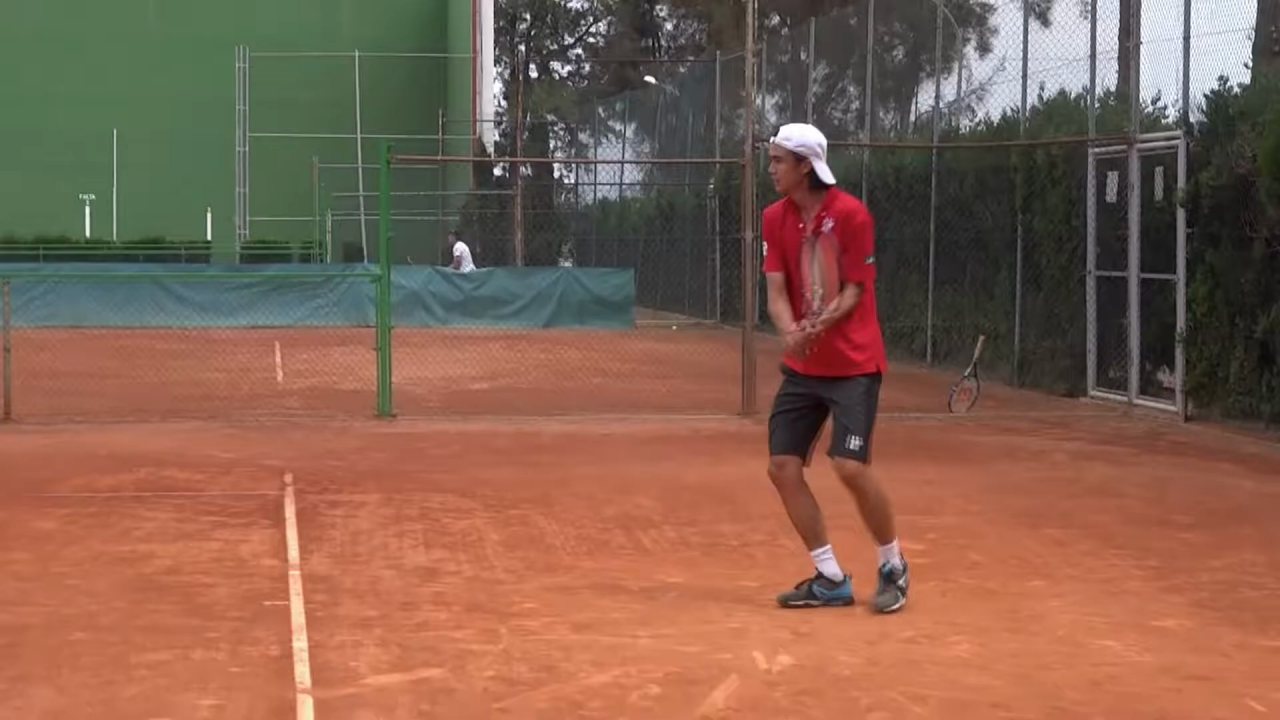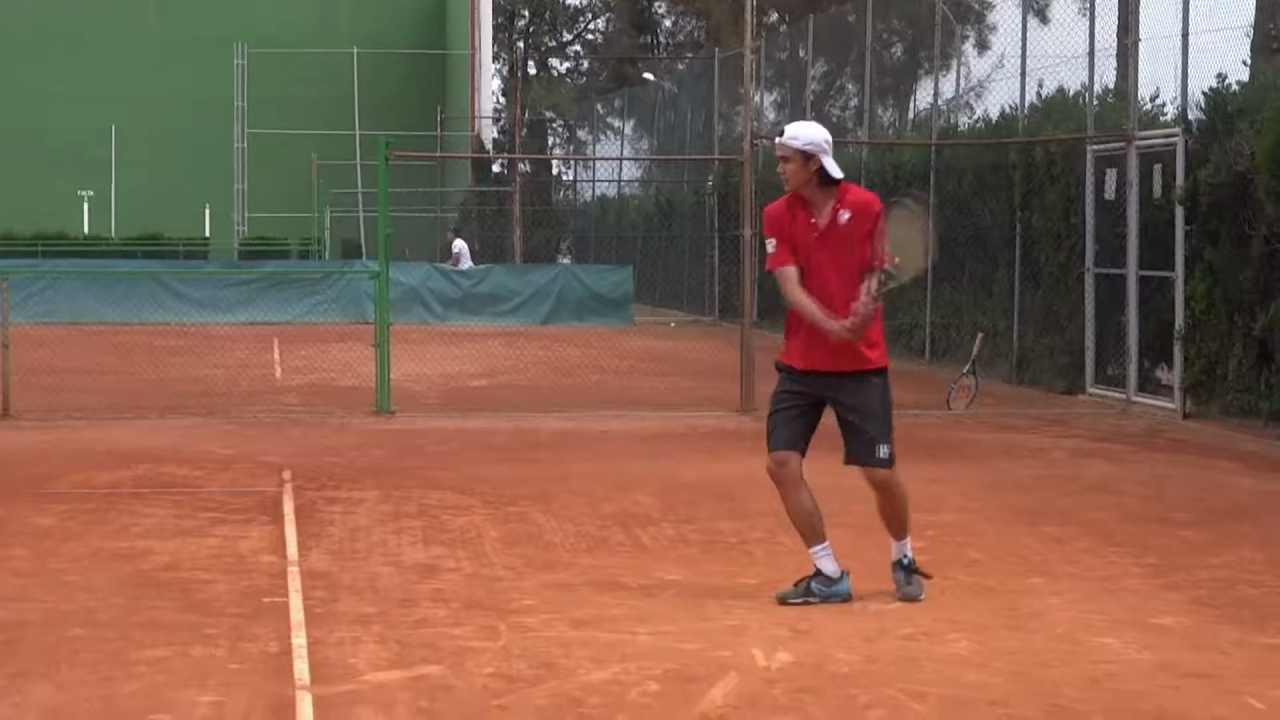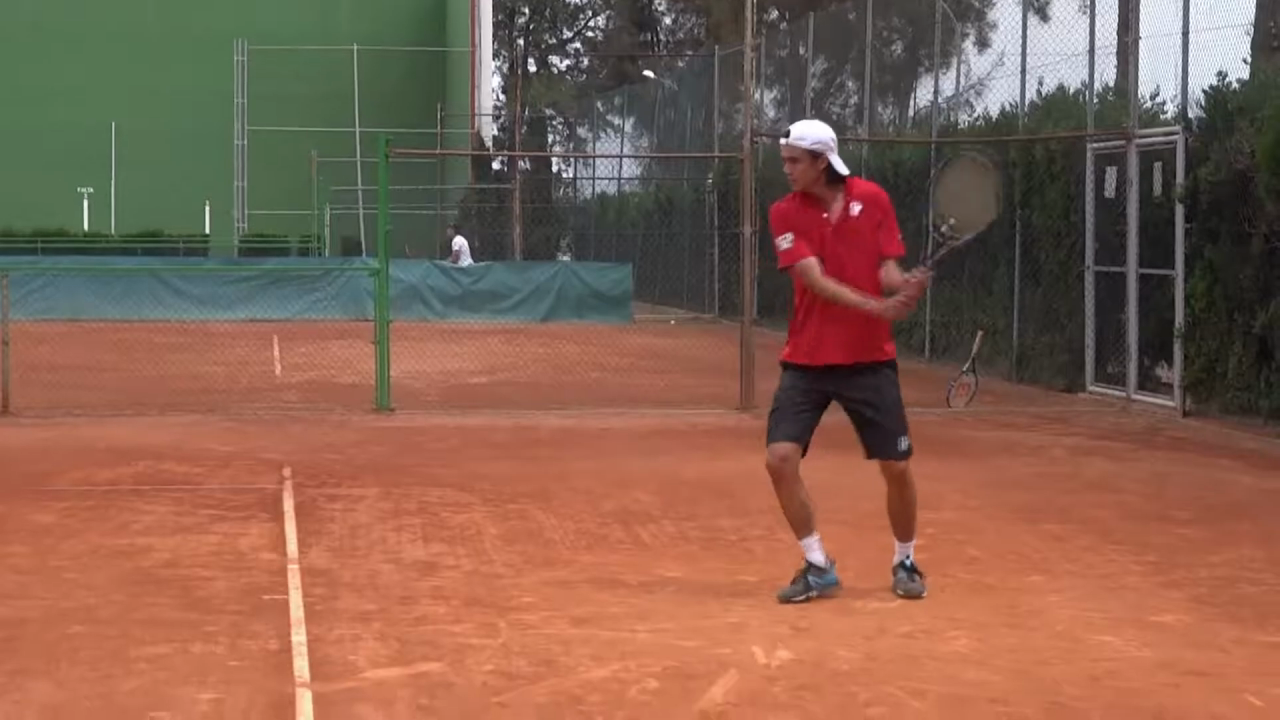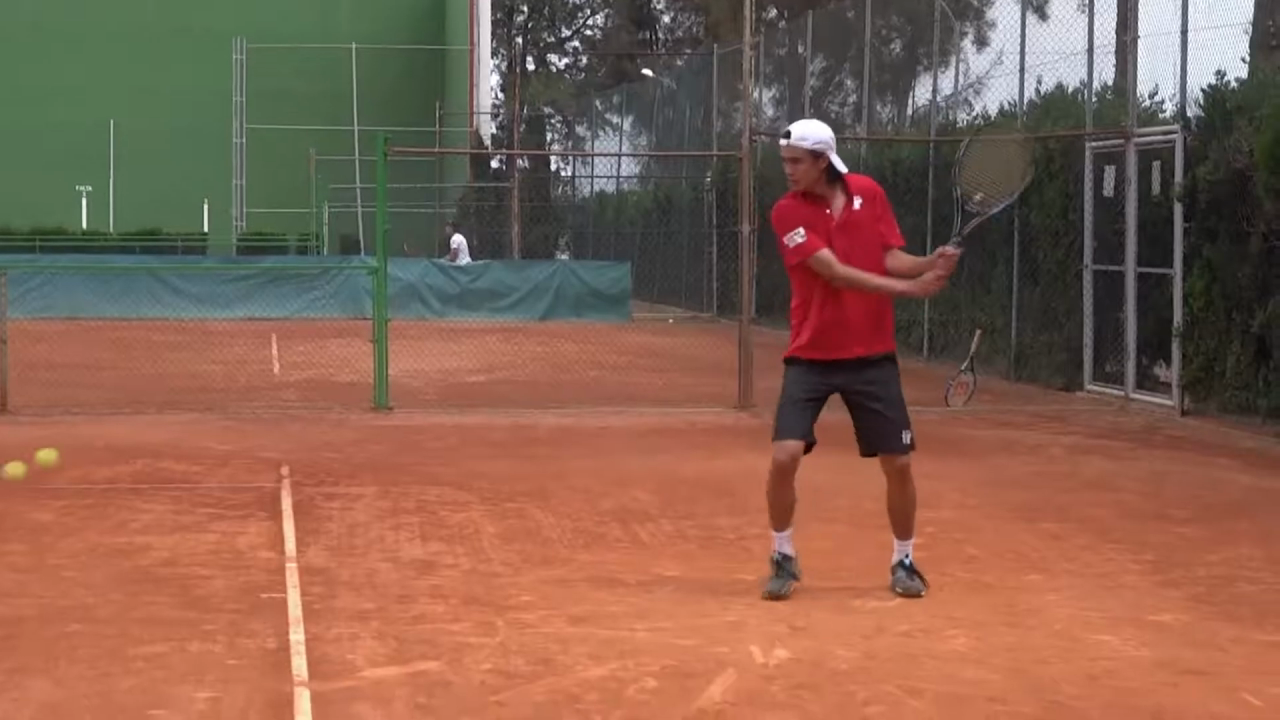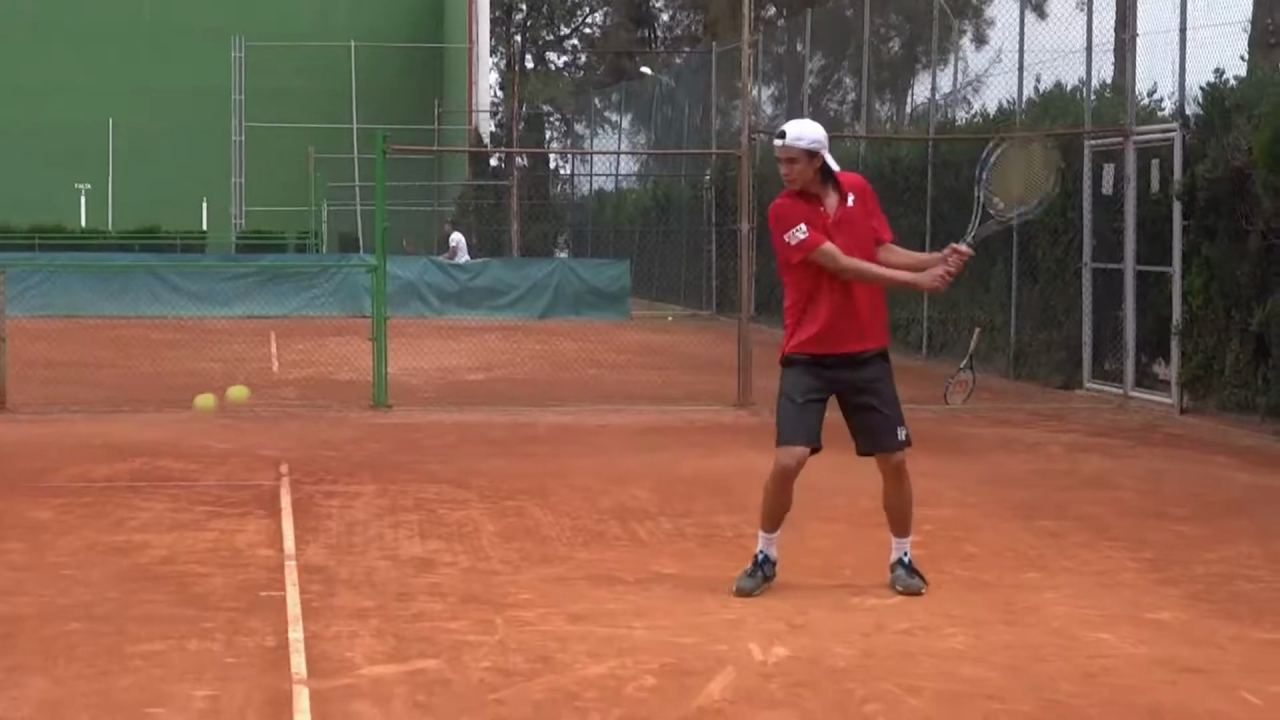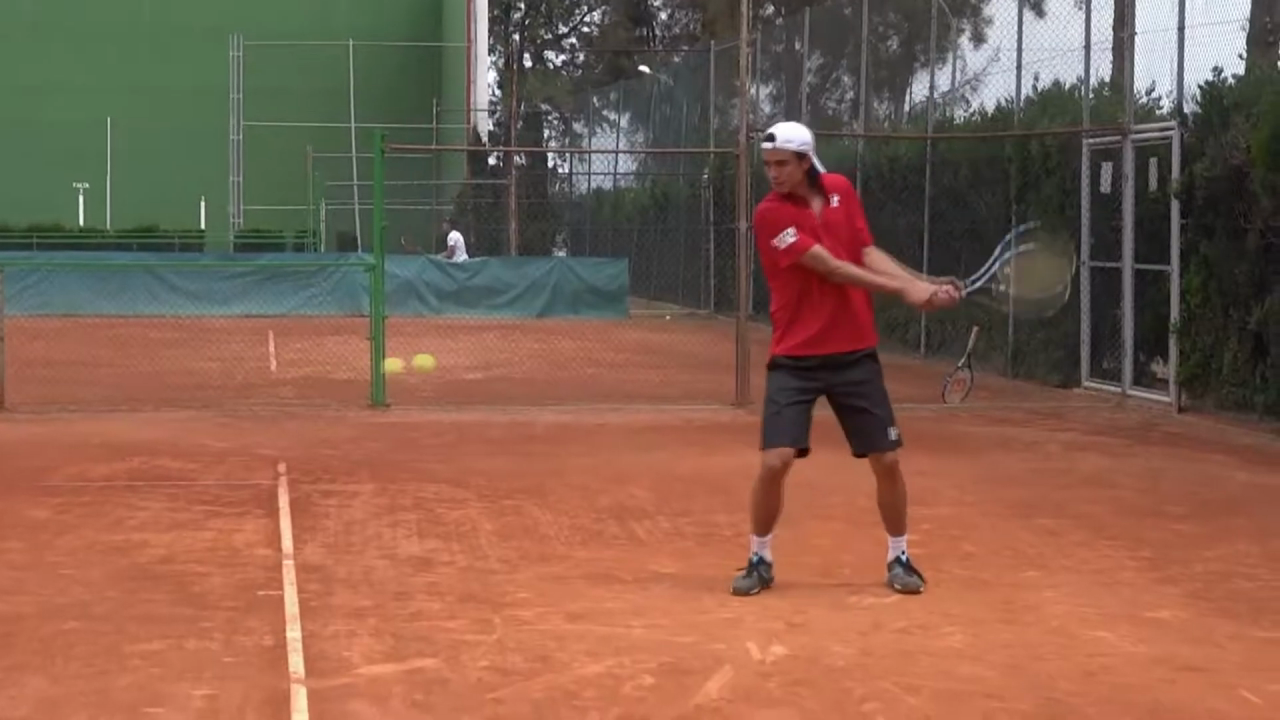
dt=0.1s
person 1, frame 1
left shoulder: (850, 214)
right shoulder: (774, 218)
left elbow: (852, 293)
right elbow: (776, 293)
left wrist: (819, 324)
right wrist: (790, 332)
left hip: (854, 365)
right hip: (802, 367)
left knee: (851, 468)
right knee: (782, 468)
left ankle: (892, 568)
right ankle: (831, 576)
person 1, frame 2
left shoulder: (865, 205)
right shoulder: (777, 214)
left elbow: (874, 279)
right elbow: (790, 288)
left wrist: (865, 309)
right wrist: (830, 324)
left hip: (861, 364)
right hip: (800, 363)
left knee: (879, 473)
right knee: (781, 465)
left ankle: (903, 560)
right ankle: (829, 574)
person 1, frame 3
left shoulder: (871, 198)
right shoulder: (785, 213)
left elbow: (888, 267)
right elbow: (815, 280)
left wrist: (906, 288)
right wrist: (875, 307)
left hip: (869, 360)
right hip: (807, 360)
left knee: (897, 469)
right knee: (779, 459)
left ankle: (905, 561)
right ankle: (818, 565)
person 1, frame 4
left shoulder: (869, 193)
right shoulder: (787, 211)
left elbow: (893, 259)
right elbow: (833, 272)
left wrist: (930, 264)
right wrist: (905, 288)
left hip: (871, 354)
right hip: (811, 356)
left knee: (898, 464)
right knee: (784, 457)
left ankle: (903, 560)
right ankle: (783, 557)
person 1, frame 5
left shoulder: (857, 188)
right shoulder: (784, 210)
left elbow: (884, 251)
right elbow: (839, 266)
left wrist: (936, 260)
right wrist: (913, 277)
left hip: (866, 351)
right hip: (807, 355)
left knee: (894, 460)
right knee: (788, 461)
left ankle: (901, 558)
right ankle: (764, 557)
person 1, frame 6
left shoulder: (842, 190)
right shoulder: (769, 214)
left elbow: (867, 253)
right elbow: (831, 268)
left wrist: (923, 282)
right wrist: (905, 290)
left hip: (854, 352)
right hip: (795, 358)
left knee: (886, 460)
right knee: (775, 463)
left ankle: (898, 557)
right ankle: (759, 559)
